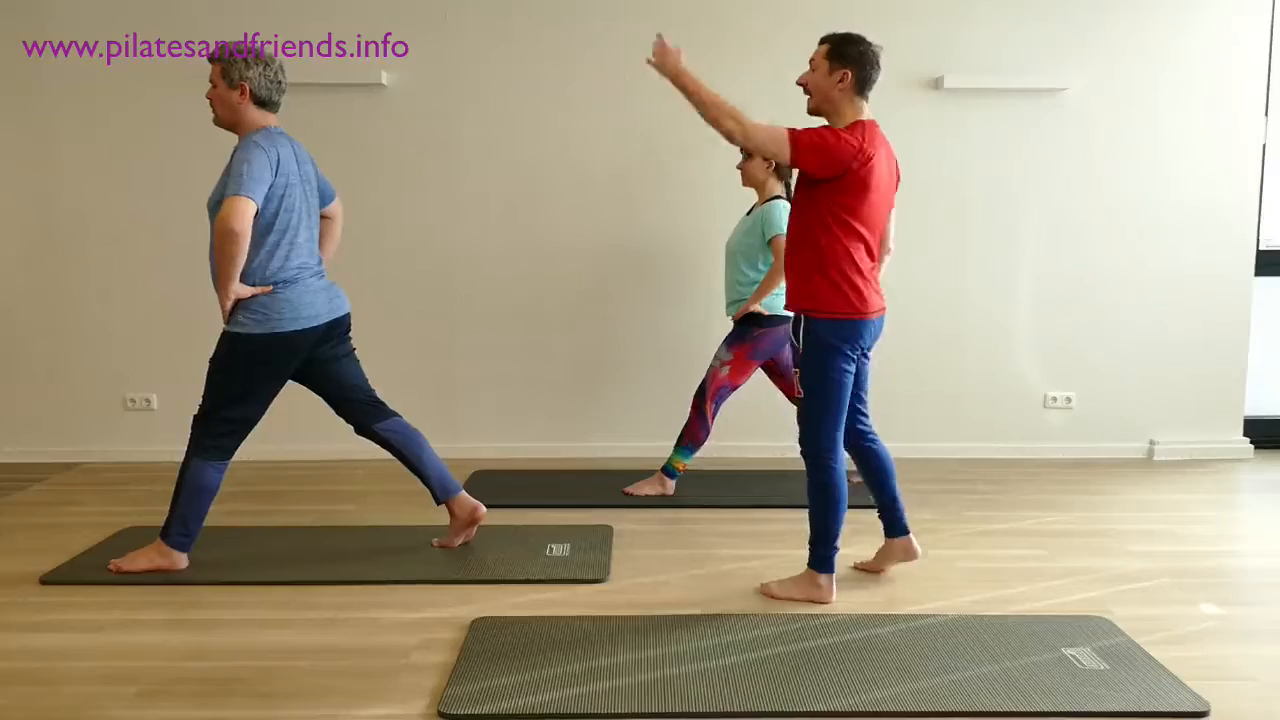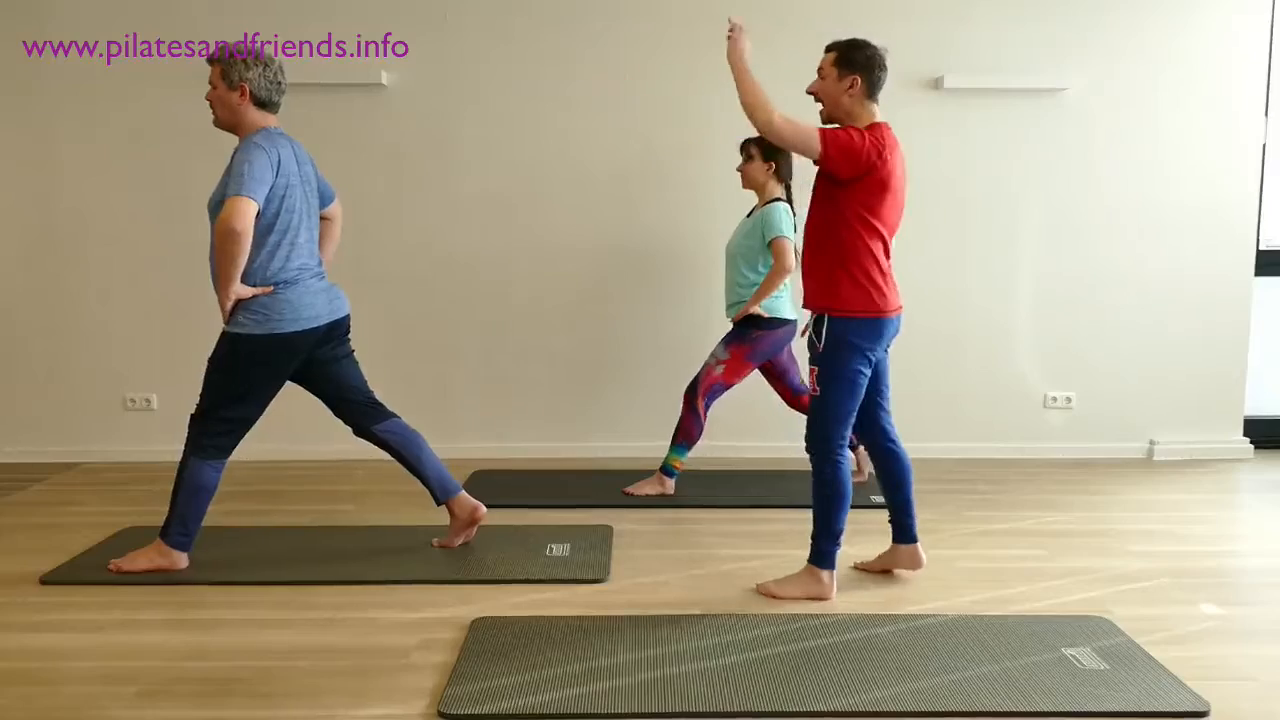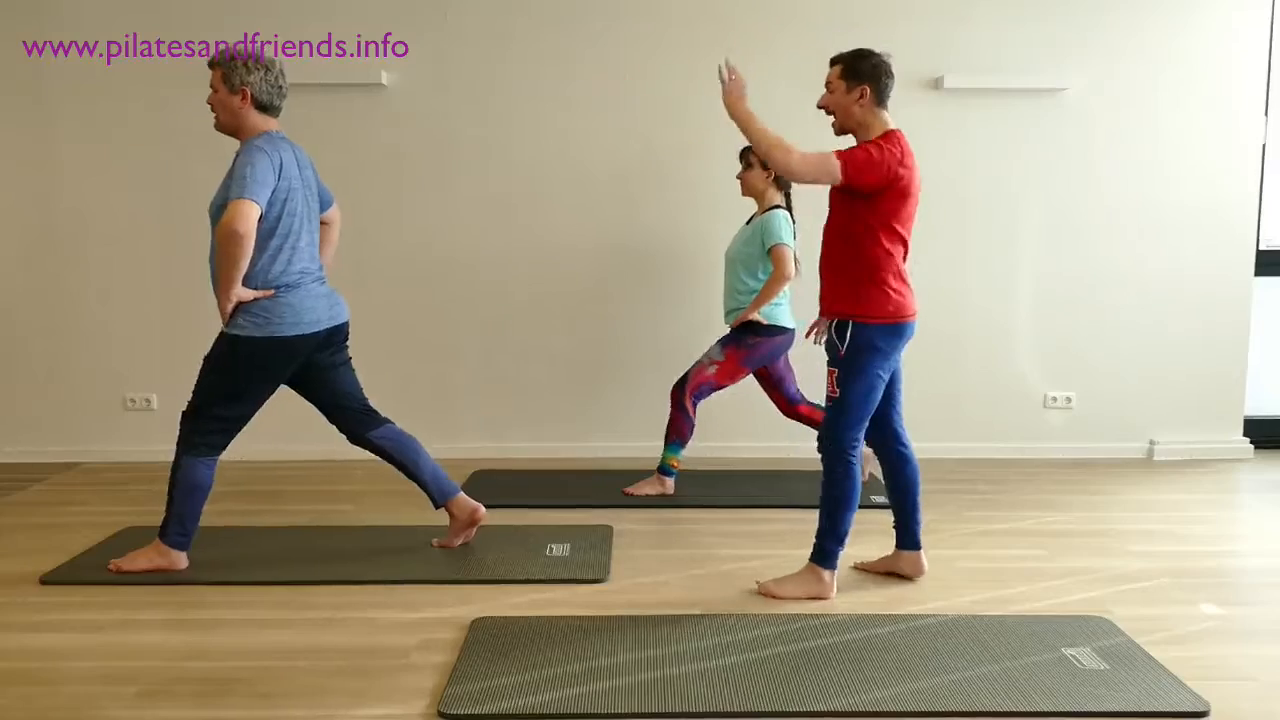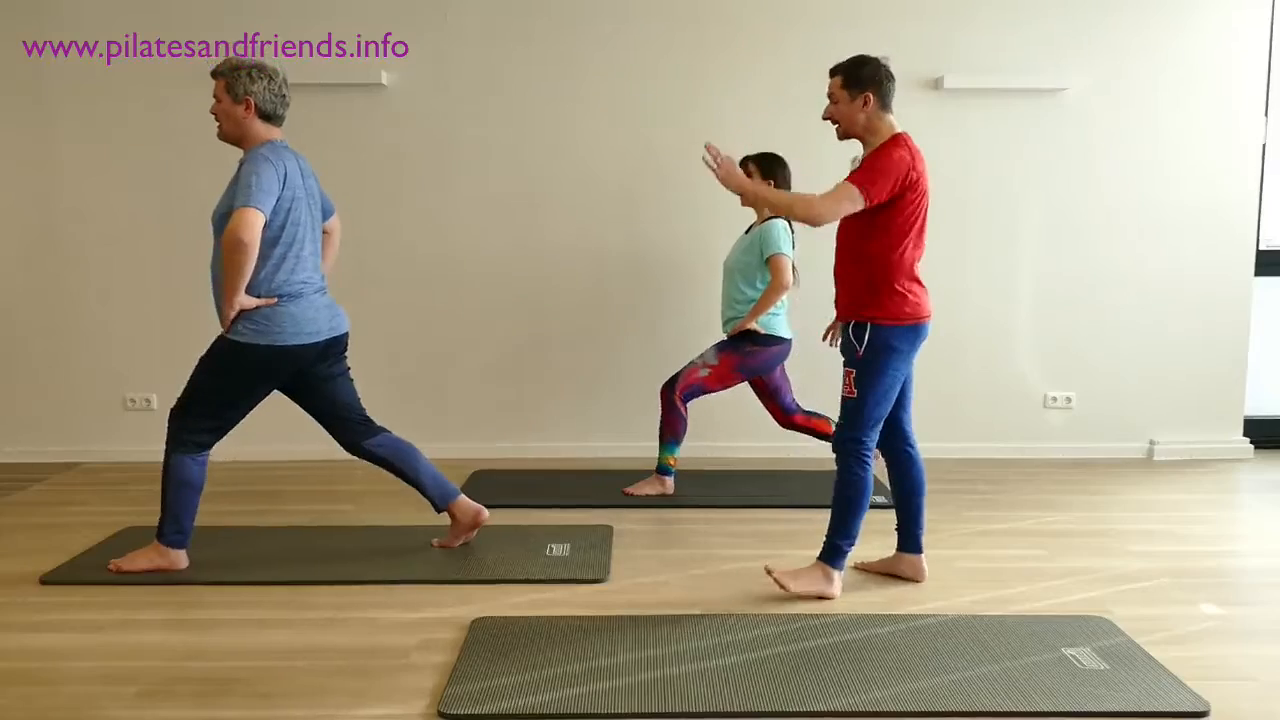
dt=0.2s
person 1, frame 1
left shoulder: (843, 147)
right shoulder: (875, 147)
left elbow: (741, 131)
left wrist: (678, 73)
left hip: (829, 320)
right hip: (860, 313)
left knee: (821, 445)
right knee: (856, 428)
left ankle: (819, 575)
right ankle: (899, 537)
person 1, frame 2
left shoulder: (862, 146)
right shoulder: (878, 145)
left elbow: (769, 124)
left wrist: (738, 58)
left hip: (848, 320)
right hip: (873, 313)
left knee: (827, 443)
right knee: (876, 429)
left ankle: (819, 572)
right ankle: (906, 544)
person 1, frame 3
left shoulder: (881, 156)
right shoulder: (884, 153)
left elbow: (790, 164)
left wrist: (737, 107)
right wrist: (836, 307)
left hip: (868, 324)
right hip: (881, 318)
left knee: (839, 445)
right knee: (887, 435)
left ankle: (821, 571)
right ankle: (909, 551)
person 1, frame 4
left shoulder: (893, 159)
right shoulder: (888, 157)
left elbow: (818, 210)
left wrist: (742, 185)
right wrist: (850, 311)
left hip: (884, 326)
right hip: (891, 320)
left knee: (853, 444)
right knee: (896, 438)
left ankle: (828, 569)
right ankle: (910, 554)
person 2, frame 1
left shoulder: (256, 150)
right shoulder: (292, 149)
left elbow: (235, 221)
right elbow: (333, 212)
left wrist: (229, 287)
left hip: (271, 325)
right hip: (322, 315)
left knee: (214, 433)
right knee: (369, 413)
left ankle: (172, 548)
right ankle: (459, 502)
person 2, frame 2
left shoulder: (257, 150)
right shoulder: (292, 150)
left elbow: (236, 222)
right elbow: (332, 213)
left wrist: (229, 288)
left hip: (270, 326)
right hip: (322, 315)
left knee: (211, 433)
right knee: (368, 415)
left ankle: (171, 548)
right ankle: (459, 502)
person 2, frame 3
left shoulder: (259, 154)
right shoulder: (292, 154)
left elbow: (239, 224)
right elbow: (330, 217)
left wrist: (229, 291)
left hip: (269, 329)
right hip: (321, 320)
left knee: (201, 431)
right knee: (363, 422)
left ankle: (170, 548)
right ankle: (458, 504)
person 2, frame 4
left shoulder: (263, 163)
right shoulder: (294, 163)
left elbow: (243, 233)
right elbow: (331, 226)
left wrist: (232, 299)
left hip: (268, 336)
right hip: (320, 330)
left knee: (189, 429)
right knee: (358, 432)
left ankle: (169, 548)
right ankle: (460, 507)
person 3, frame 1
left shoulder: (775, 209)
right shoulder: (760, 208)
left elbow: (787, 261)
left wrist: (753, 303)
left hip: (764, 323)
right hip: (769, 324)
left knee: (709, 395)
right knee: (802, 396)
left ankle: (665, 479)
person 3, frame 2
left shoulder: (775, 211)
right shoulder: (760, 211)
left elbow: (787, 264)
left wrist: (752, 304)
left hip: (764, 325)
right hip: (768, 325)
left knee: (700, 392)
right knee: (800, 397)
left ankle: (665, 477)
right ankle: (860, 448)
person 3, frame 3
left shoulder: (775, 218)
right shoulder: (760, 218)
left elbow: (785, 271)
left wrist: (751, 310)
left hip: (762, 331)
right hip: (766, 332)
left knee: (686, 390)
right knee: (794, 404)
left ankle: (664, 478)
person 3, frame 4
left shoulder: (773, 228)
right shoulder: (758, 228)
left elbow: (783, 281)
left wrist: (749, 321)
left hip: (760, 341)
right hip: (762, 342)
left knee: (675, 391)
right knee: (791, 414)
left ankle: (663, 478)
